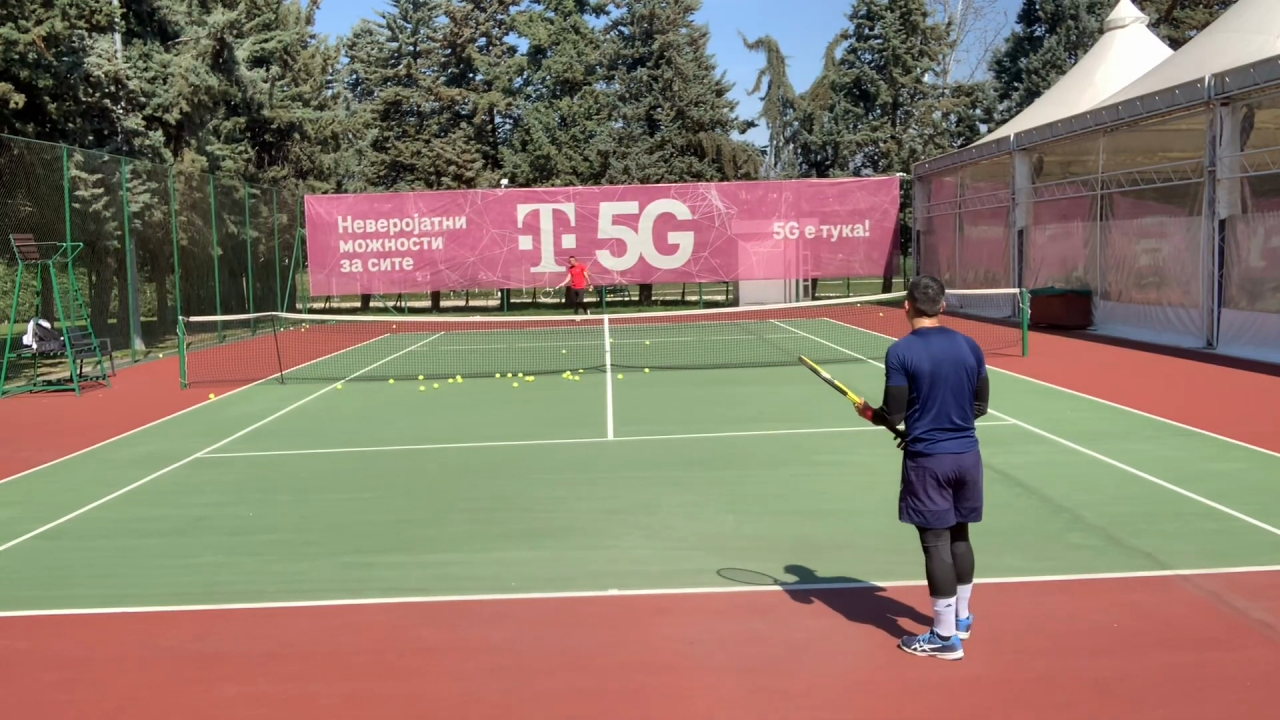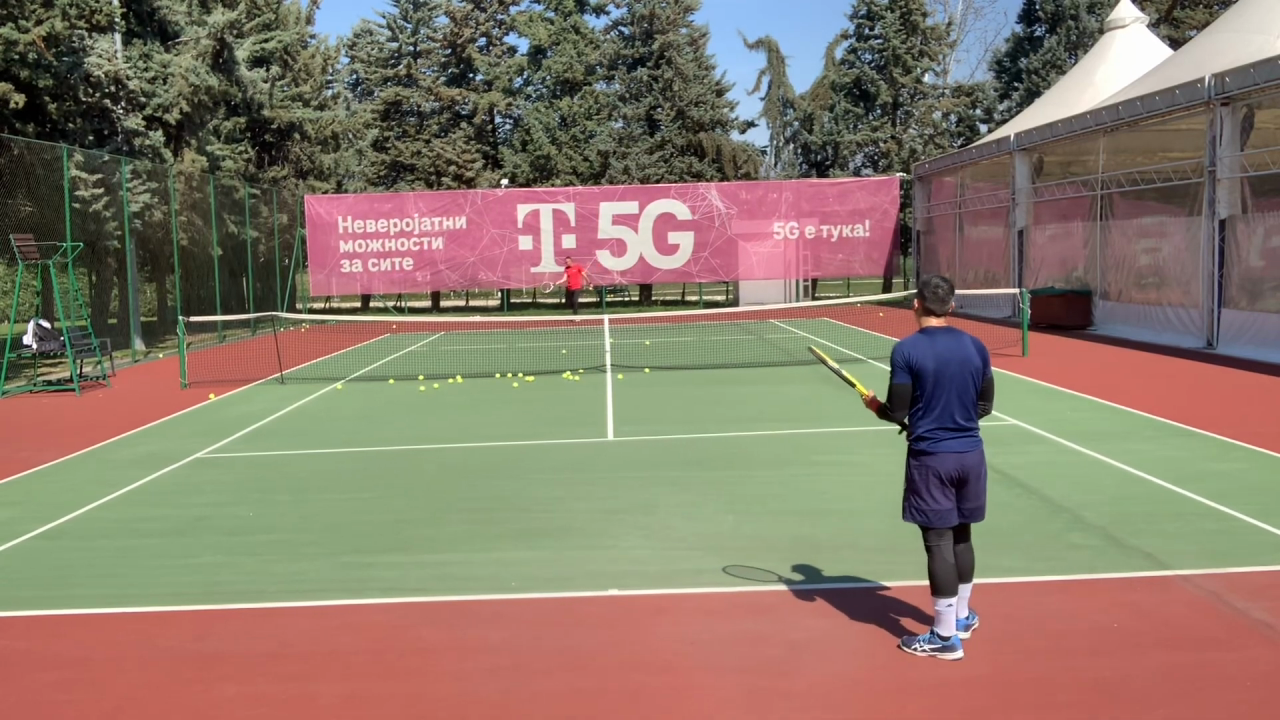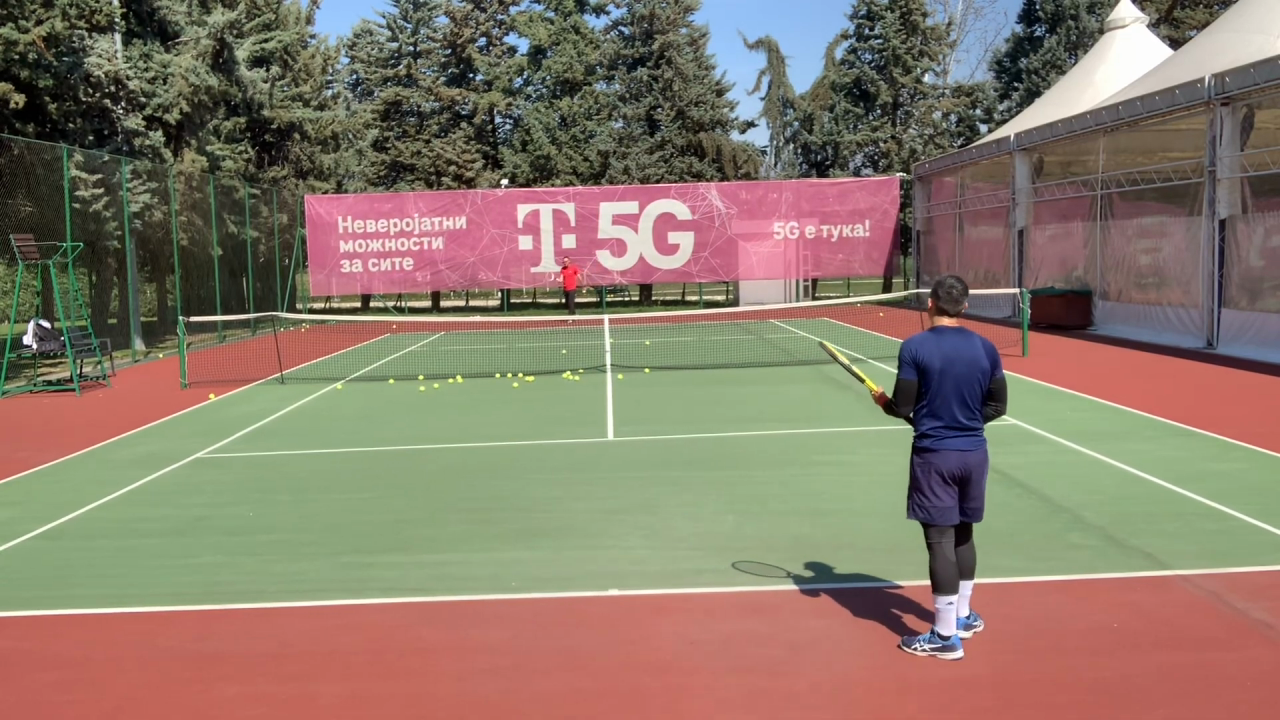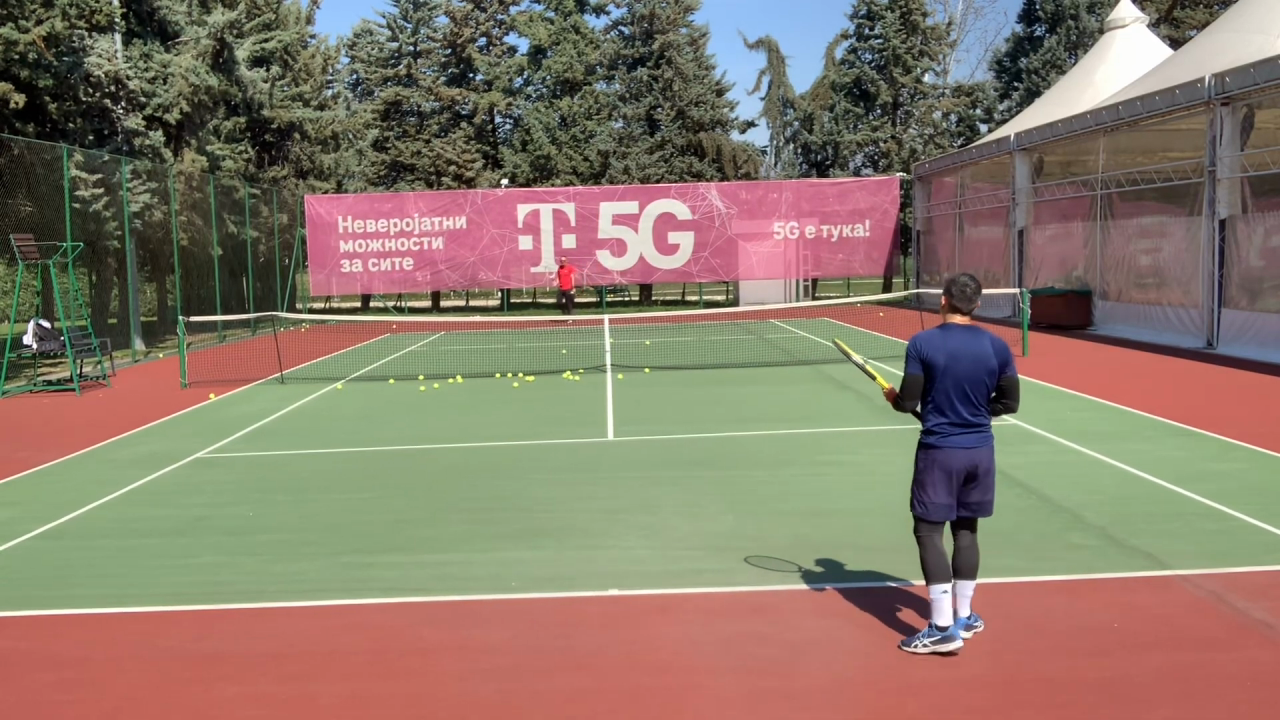
dt=0.2s
person 1, frame 1
left shoulder: (901, 352)
right shoulder: (970, 346)
left elbow: (893, 415)
right elbow: (980, 405)
left wrist: (867, 412)
left hip: (927, 459)
right hip: (967, 455)
left knee: (936, 542)
right knee: (959, 536)
left ankle: (945, 636)
right ankle: (962, 617)
person 1, frame 2
left shoulder: (906, 350)
right shoulder: (976, 347)
left elbow: (896, 413)
right elbow: (985, 405)
left wrist: (874, 404)
left hip: (930, 458)
right hip: (970, 454)
left knee: (938, 542)
right knee: (961, 536)
left ankle: (944, 636)
right ankle: (962, 617)
person 1, frame 3
left shoulder: (914, 347)
right shoulder: (986, 348)
left elbow: (902, 407)
right elbow: (998, 406)
left wrist: (883, 401)
left hip: (934, 455)
right hip: (974, 453)
left knee: (940, 541)
right knee: (963, 534)
left ankle: (945, 636)
right ankle: (963, 616)
person 1, frame 4
left shoulder: (922, 343)
right shoulder: (997, 346)
left elbow: (908, 403)
right elbow: (1010, 403)
left wrist: (892, 396)
left hip: (939, 451)
right hip: (980, 451)
left knee: (929, 532)
right knee: (966, 531)
left ankle: (942, 627)
right ankle: (963, 616)
